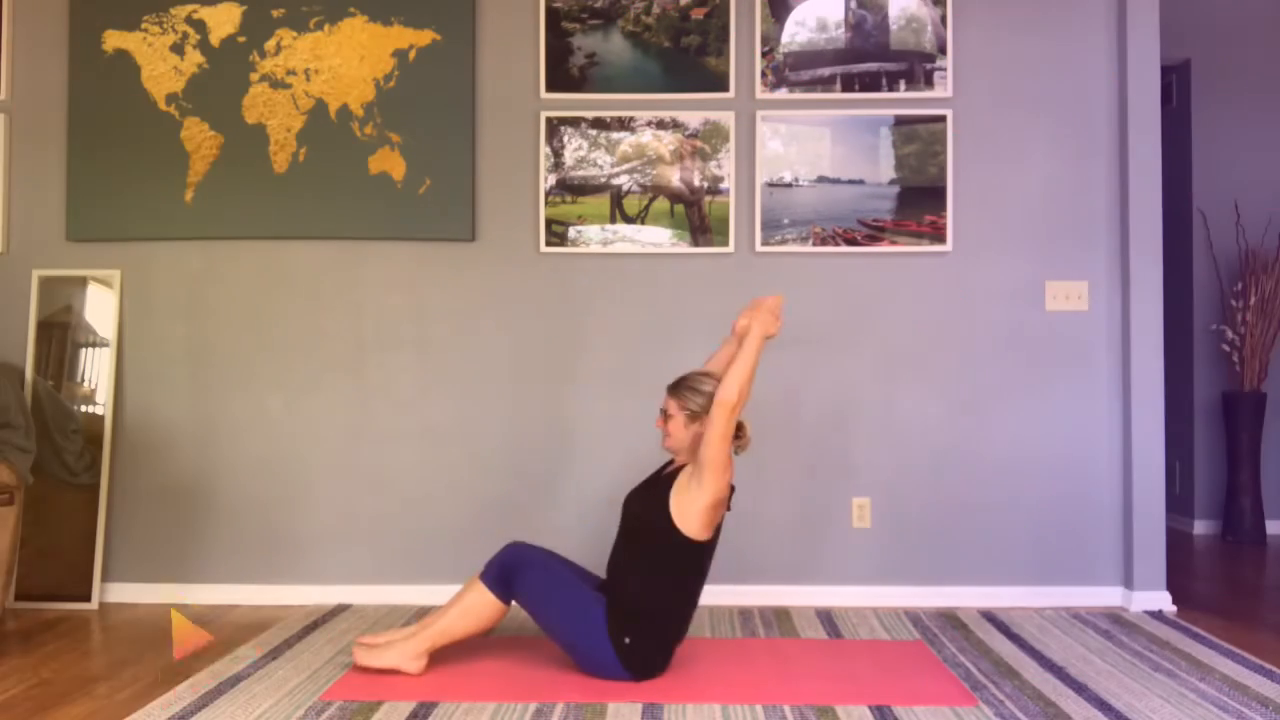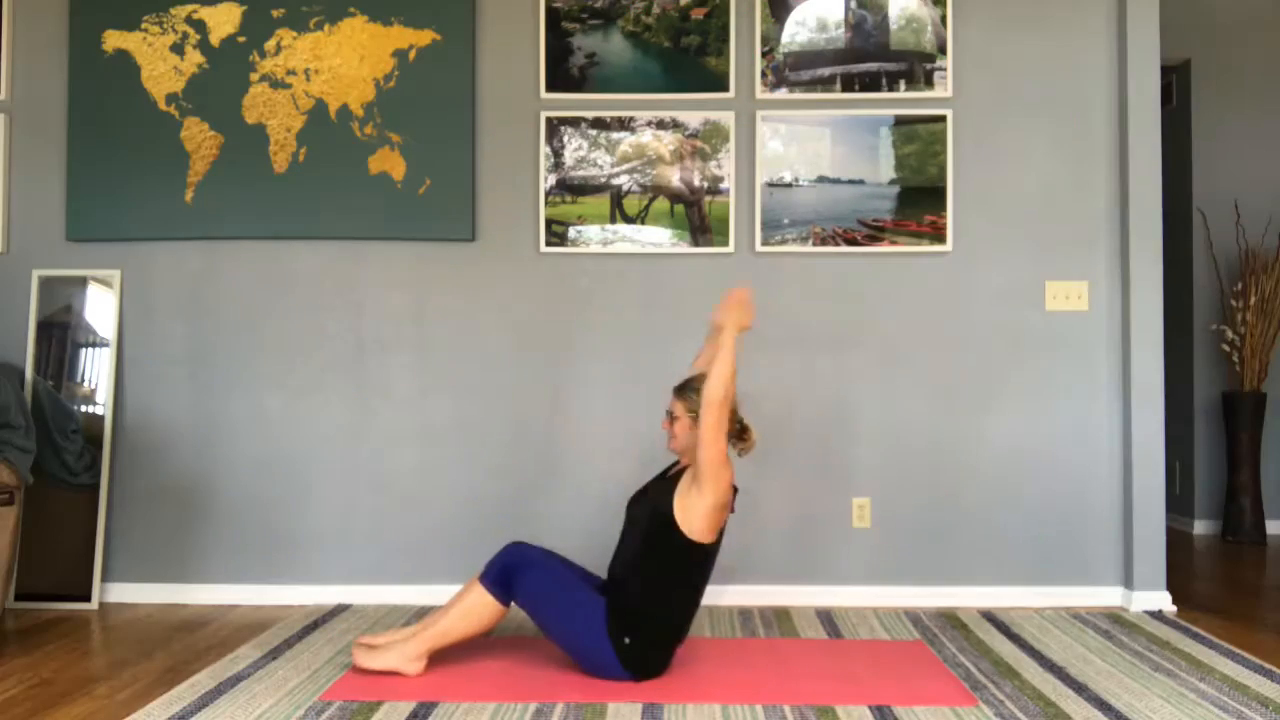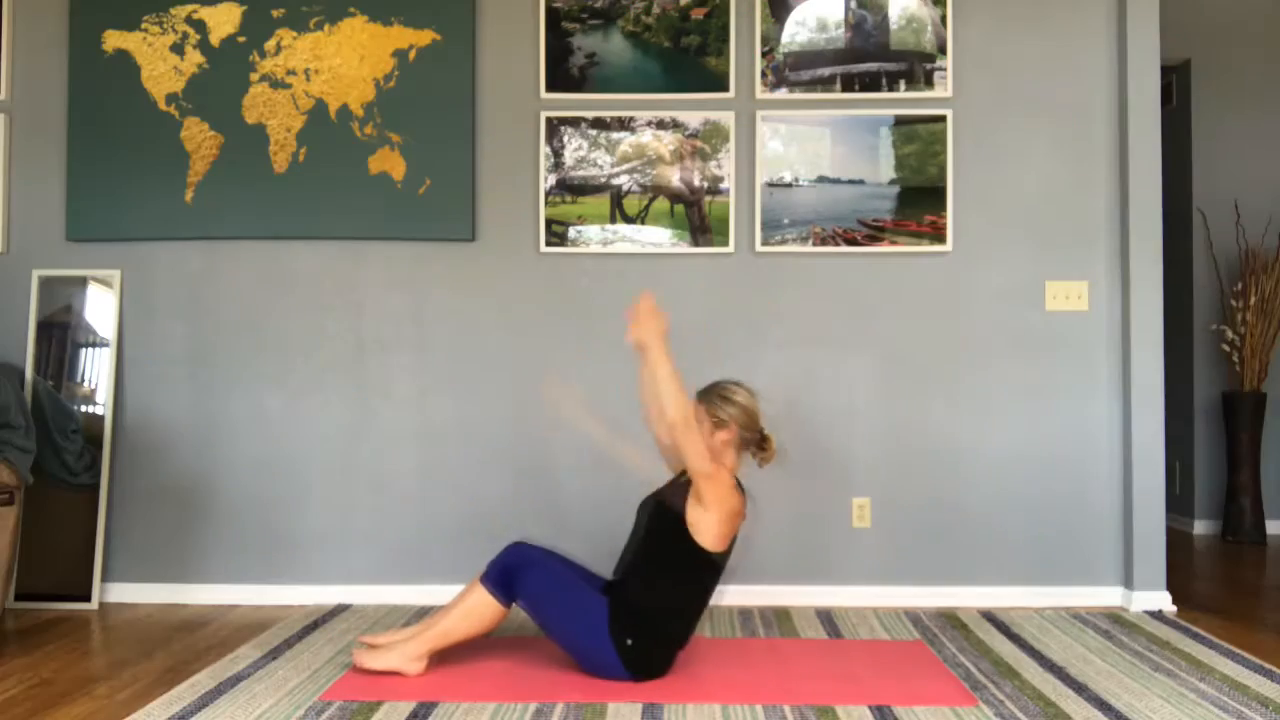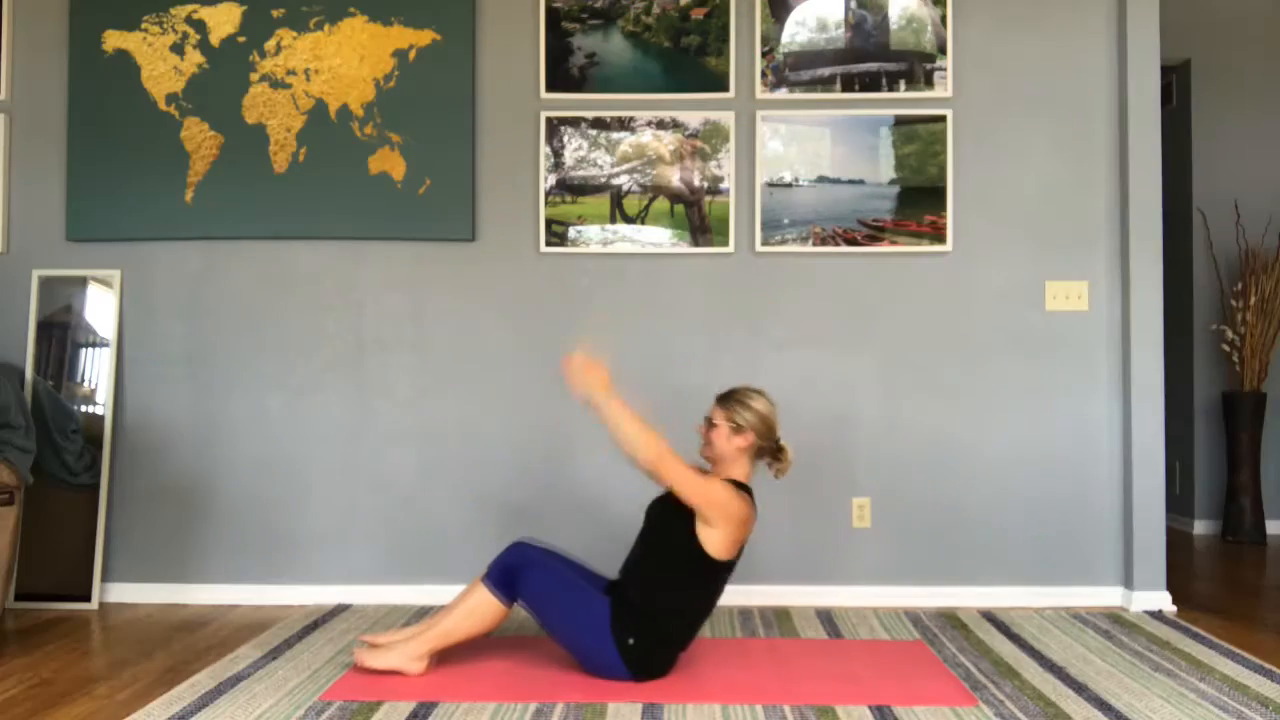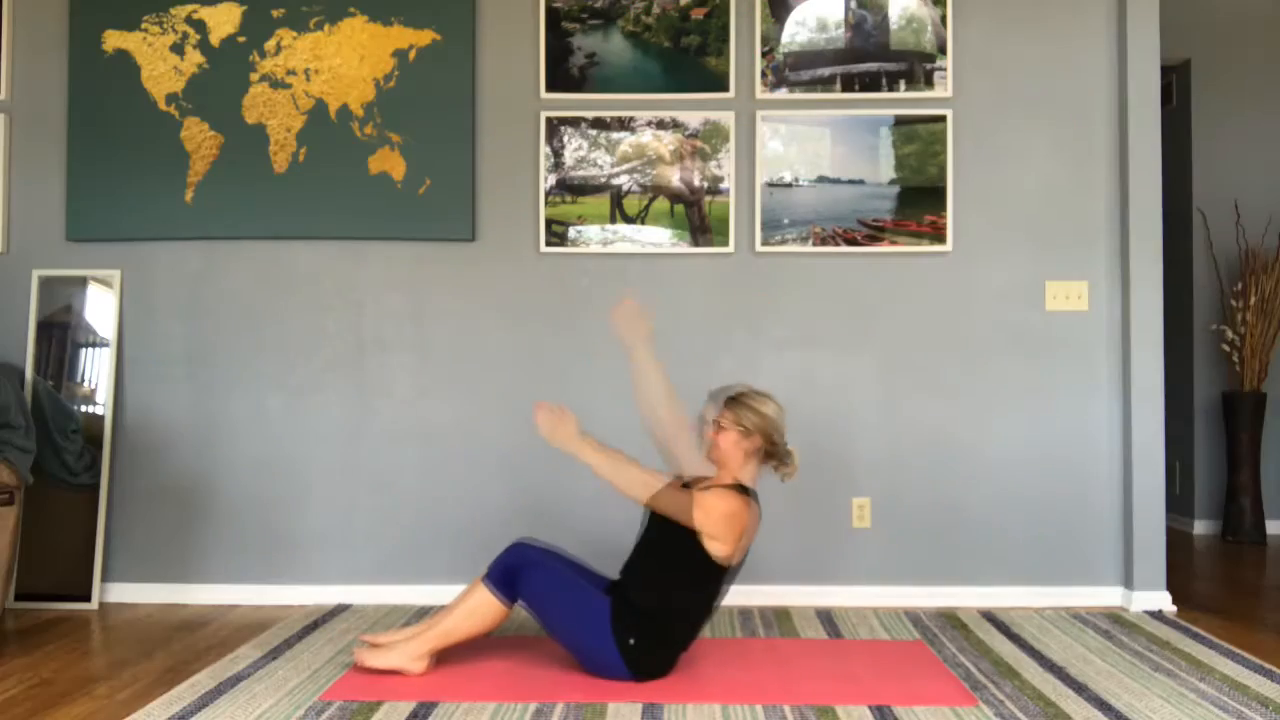
dt=0.1s
person 1, frame 1
left shoulder: (704, 487)
right shoulder: (685, 468)
left elbow: (725, 407)
right elbow: (701, 388)
left wrist: (756, 339)
right wrist: (737, 337)
left hip: (633, 647)
right hip: (625, 616)
left knee: (514, 565)
right knee: (519, 559)
left ankle: (411, 651)
right ankle: (416, 636)
person 1, frame 2
left shoulder: (709, 490)
right shoulder: (685, 473)
left elbow: (715, 407)
right elbow: (701, 395)
left wrist: (730, 332)
right wrist: (718, 333)
left hip: (631, 648)
right hip: (621, 618)
left knee: (515, 566)
right knee: (519, 556)
left ankle: (411, 651)
right ankle: (413, 638)
person 1, frame 3
left shoulder: (721, 498)
right shoulder: (700, 482)
left elbow: (679, 426)
right elbow: (666, 429)
left wrist: (654, 345)
right wrist: (647, 349)
left hip: (634, 647)
right hip: (626, 616)
left knee: (517, 565)
right knee: (520, 557)
left ankle: (411, 652)
right ankle: (417, 639)
person 1, frame 4
left shoulder: (729, 504)
right shoulder: (713, 489)
left elbow: (658, 460)
right elbow: (658, 457)
left wrist: (601, 393)
right wrist: (600, 395)
left hip: (637, 649)
right hip: (630, 615)
left knee: (521, 564)
right knee: (524, 558)
left ankle: (417, 650)
right ankle: (418, 639)
person 1, frame 5
left shoulder: (732, 508)
right shoulder: (713, 482)
left elbow: (644, 490)
right elbow: (665, 422)
left wrist: (573, 442)
right wrist: (635, 344)
left hip: (637, 649)
right hip: (630, 615)
left knee: (522, 565)
right knee: (524, 555)
left ankle: (418, 650)
right ankle: (420, 638)
